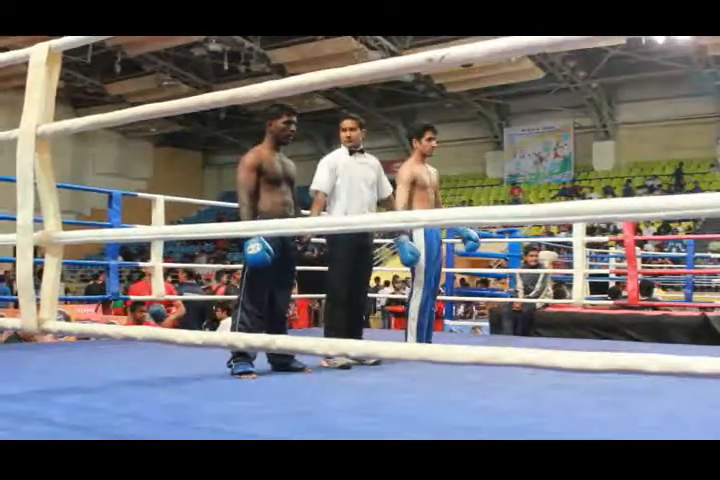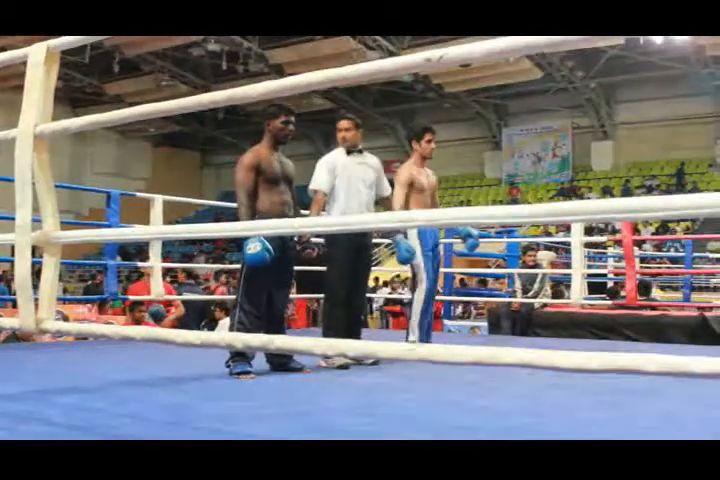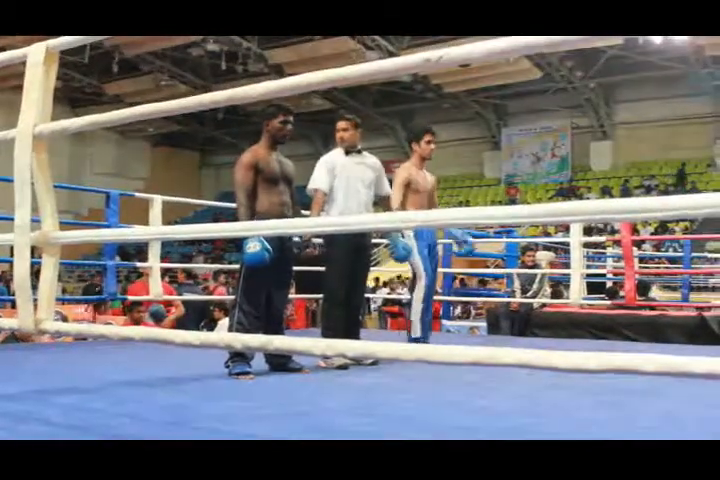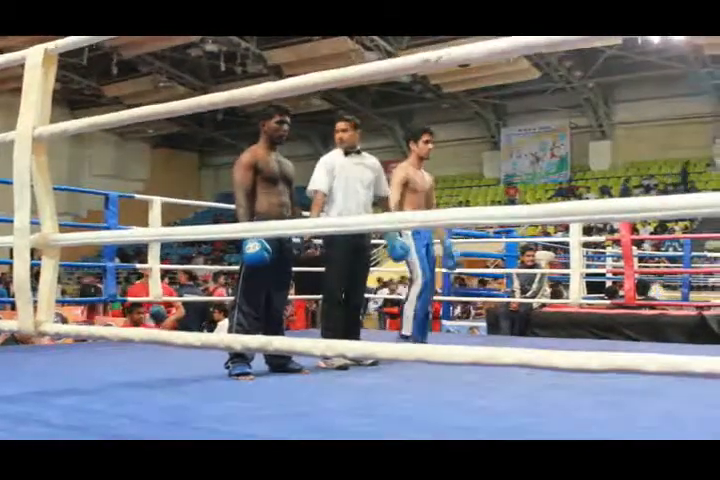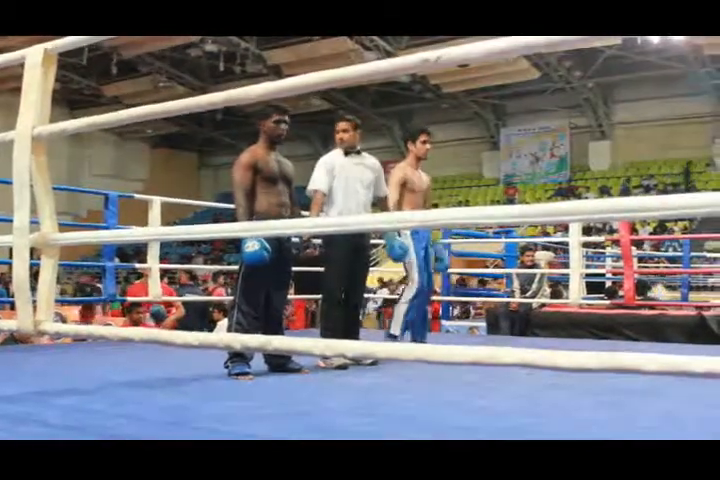
dt=0.1s
person 1, frame 1
left shoulder: (289, 164)
right shoulder: (253, 158)
right elbow: (245, 199)
right wrist: (250, 233)
left hip: (287, 234)
left knee: (281, 300)
right knee: (253, 298)
left ankle: (281, 356)
right ankle: (241, 358)
person 1, frame 2
left shoulder: (288, 163)
right shoulder: (252, 157)
right elbow: (244, 198)
right wrist: (250, 233)
left hip: (286, 234)
right hip: (264, 232)
left knee: (279, 300)
right knee: (251, 298)
left ankle: (279, 356)
right ankle: (239, 358)
person 1, frame 3
left shoulder: (287, 163)
right shoulder: (251, 157)
right elbow: (242, 198)
left hip: (285, 234)
left knee: (278, 300)
right knee: (250, 298)
left ankle: (278, 356)
right ankle: (238, 358)
person 1, frame 4
left shoulder: (287, 164)
right shoulder: (249, 158)
right elbow: (241, 197)
left hip: (284, 234)
left knee: (278, 300)
right knee: (249, 299)
left ankle: (278, 357)
right ankle: (238, 359)
person 1, frame 5
left shoulder: (286, 164)
right shoulder: (249, 157)
right elbow: (241, 197)
left hip: (284, 234)
left knee: (277, 300)
right knee: (248, 298)
left ankle: (277, 356)
right ankle: (237, 359)
person 2, frame 1
left shoulder: (373, 163)
right shoulder: (331, 161)
left elbow: (386, 197)
right elbow: (320, 195)
left hip: (365, 233)
right hip: (341, 232)
left knee: (359, 292)
right knee: (338, 291)
person 2, frame 2
left shoulder: (373, 162)
right shoulder: (330, 160)
left elbow: (385, 197)
right elbow: (319, 195)
left hip: (364, 233)
right hip: (339, 232)
left knee: (358, 292)
right knee: (336, 291)
person 2, frame 3
left shoulder: (373, 163)
right shoulder: (329, 160)
left elbow: (384, 196)
right elbow: (319, 194)
left hip: (363, 233)
right hip: (338, 232)
left knee: (356, 292)
right knee: (334, 291)
person 2, frame 4
left shoulder: (372, 163)
right shoulder: (328, 161)
left elbow: (383, 197)
right elbow: (319, 195)
left hip: (362, 234)
right hip: (338, 232)
left knee: (356, 293)
right knee: (334, 291)
person 2, frame 5
left shoulder: (372, 163)
right shoulder: (328, 161)
left elbow: (382, 197)
right elbow: (319, 195)
left hip: (361, 234)
right hip: (337, 233)
left knee: (355, 292)
right knee: (333, 291)
person 3, frame 1
left shoulder: (433, 172)
right shoulder: (408, 170)
right elbow: (400, 207)
left wrist: (461, 229)
right wrist: (402, 238)
left hip: (435, 231)
right hip: (420, 230)
left knee: (431, 288)
right knee: (421, 286)
left ankle: (424, 340)
right ankle: (413, 342)
person 3, frame 2
left shoulder: (431, 175)
right shoulder: (406, 172)
right elbow: (397, 207)
left wrist: (460, 228)
left hip: (432, 232)
right hip: (416, 231)
left knee: (430, 288)
right knee: (424, 283)
left ankle: (424, 340)
right ankle: (414, 339)
person 3, frame 3
left shoulder: (431, 178)
right shoulder: (404, 172)
right elbow: (394, 206)
left wrist: (455, 233)
left hip: (429, 232)
right hip: (412, 231)
left knee: (428, 284)
right knee: (424, 280)
left ankle: (422, 339)
right ankle: (416, 336)
person 3, frame 4
left shoulder: (428, 178)
right shoulder: (402, 172)
right elbow: (392, 206)
left wrist: (445, 242)
left hip: (426, 232)
right hip: (409, 230)
left knee: (426, 286)
right knee: (421, 279)
left ankle: (419, 339)
right ankle: (407, 334)
person 3, frame 5
left shoulder: (424, 176)
right shoulder: (400, 172)
right elbow: (391, 206)
left wrist: (437, 246)
right wrist: (392, 236)
left hip: (423, 233)
right hip: (408, 231)
left knee: (426, 287)
right knee: (416, 283)
left ankle: (419, 340)
right ankle: (394, 333)
